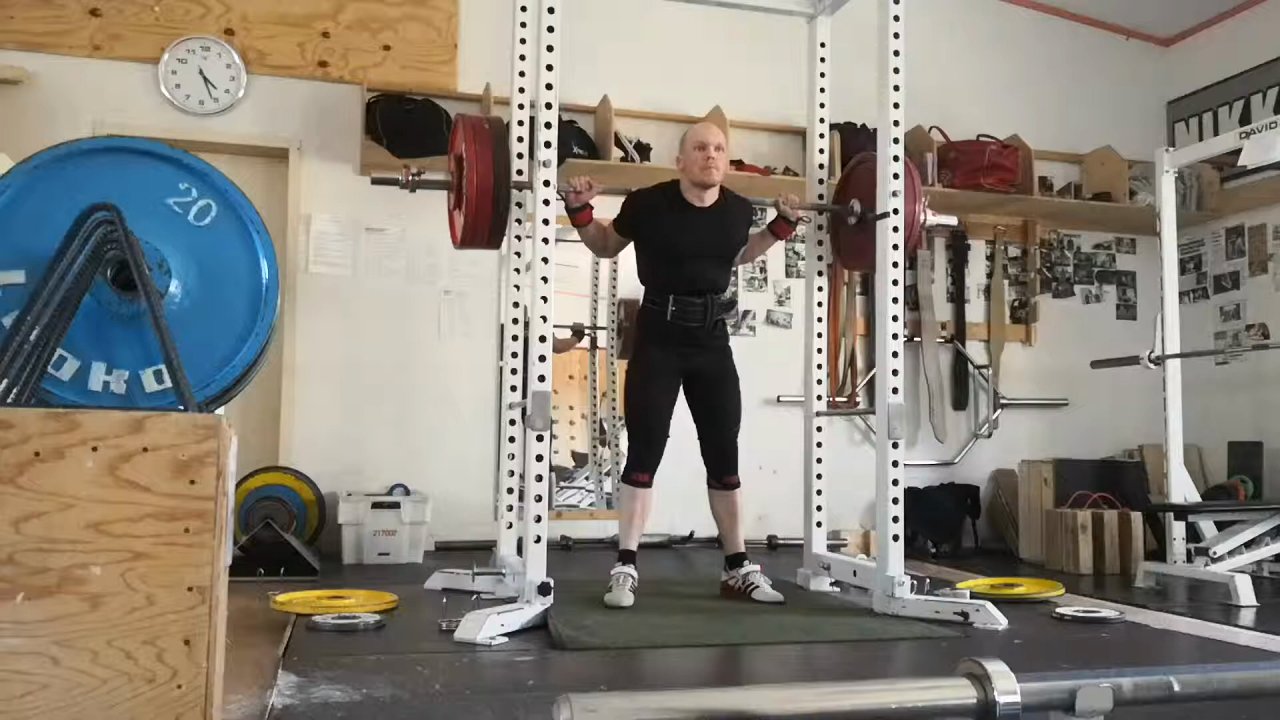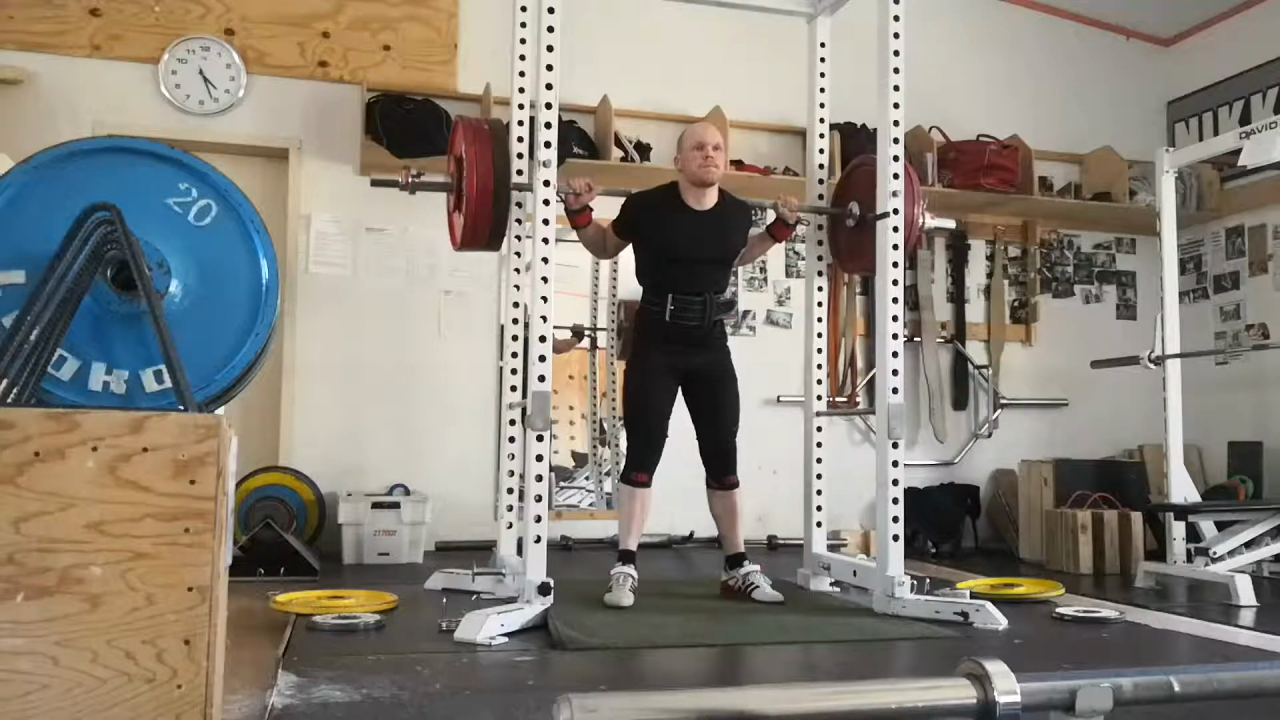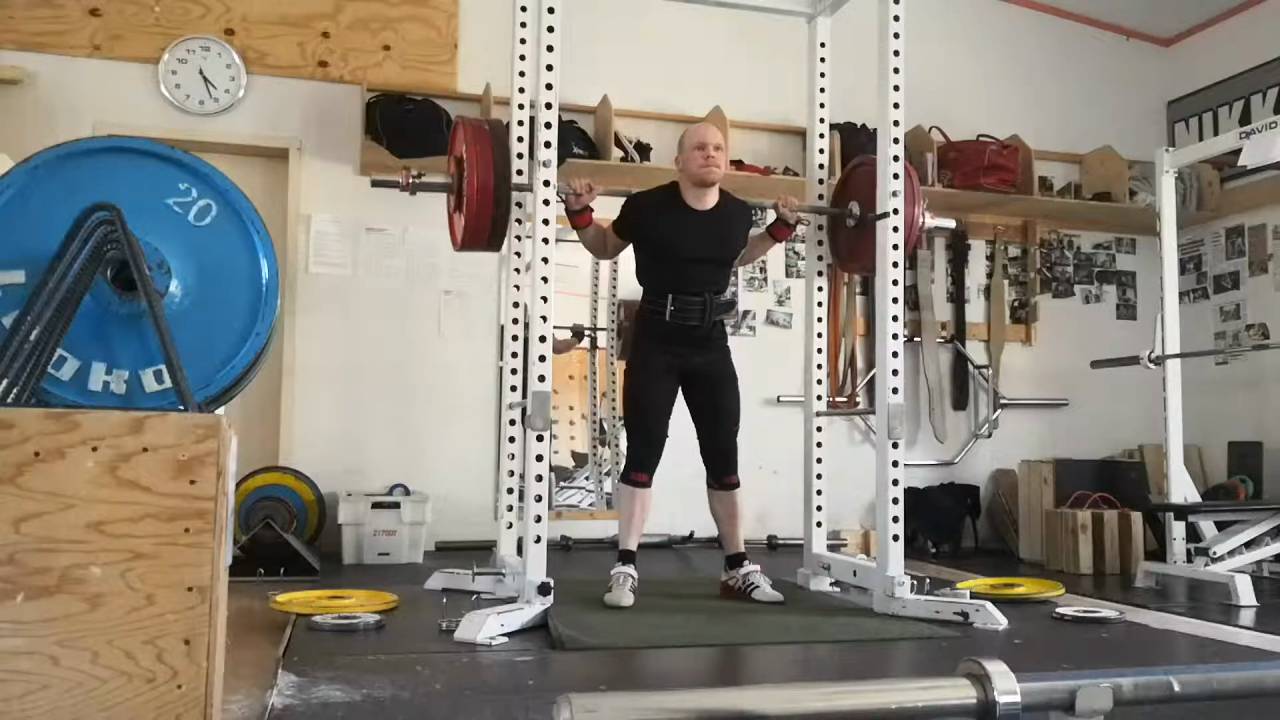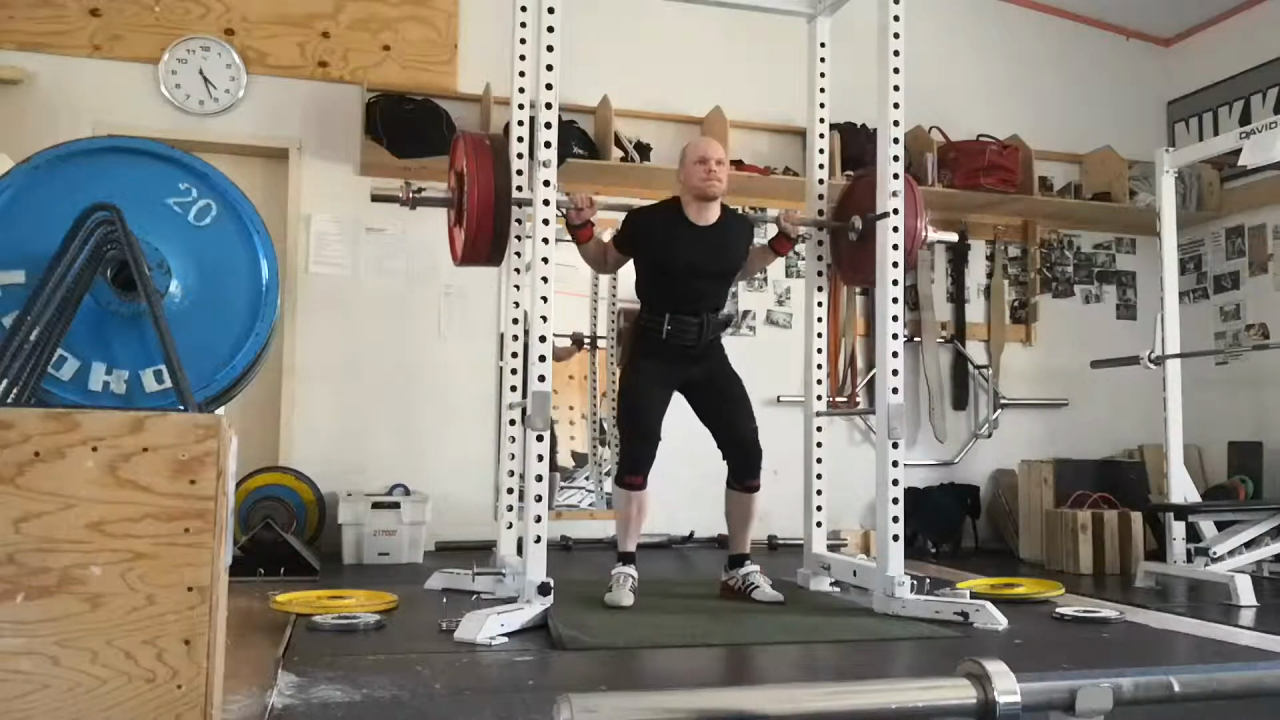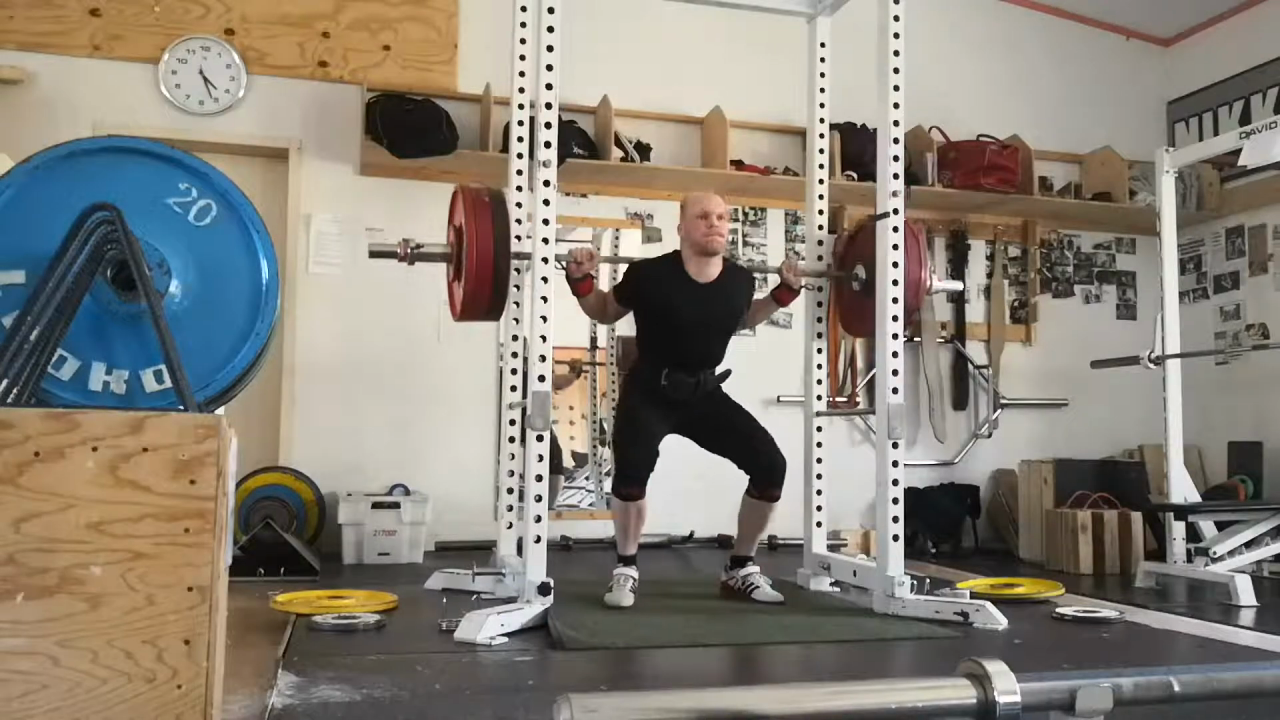
dt=0.4s
person 1, frame 1
left shoulder: (738, 210)
right shoulder: (648, 204)
right elbow: (605, 246)
left wrist: (783, 224)
right wrist: (579, 210)
left hip: (712, 342)
right hip: (658, 341)
left knee: (724, 456)
right knee: (645, 454)
left ankle: (738, 568)
right ankle: (625, 568)
person 1, frame 2
left shoulder: (737, 212)
right shoulder: (646, 207)
right elbow: (605, 248)
left wrist: (781, 227)
right wrist: (579, 213)
left hip: (710, 342)
right hip: (656, 342)
left knee: (723, 457)
right knee: (643, 454)
left ankle: (737, 568)
right ankle: (625, 568)
person 1, frame 3
left shoulder: (737, 212)
right shoulder: (647, 207)
right elbow: (605, 248)
left wrist: (781, 227)
right wrist: (579, 213)
left hip: (711, 343)
right hip: (656, 342)
left knee: (724, 458)
right knee: (643, 454)
left ankle: (738, 569)
right ankle: (625, 569)
person 1, frame 4
left shoulder: (738, 227)
right shoulder: (649, 221)
right elbow: (606, 262)
left wrist: (783, 241)
right wrist: (580, 228)
left hip: (707, 354)
right hip: (653, 352)
left knee: (747, 454)
right knee: (637, 456)
left ankle: (739, 569)
right ankle: (625, 569)
person 1, frame 5
left shoulder: (739, 280)
right shoulder: (650, 274)
right elbow: (606, 312)
left wrist: (785, 292)
right wrist: (581, 281)
left hip: (705, 395)
right hip: (649, 393)
left knee: (770, 465)
right knee: (633, 467)
left ankle: (740, 569)
right ankle: (626, 569)
